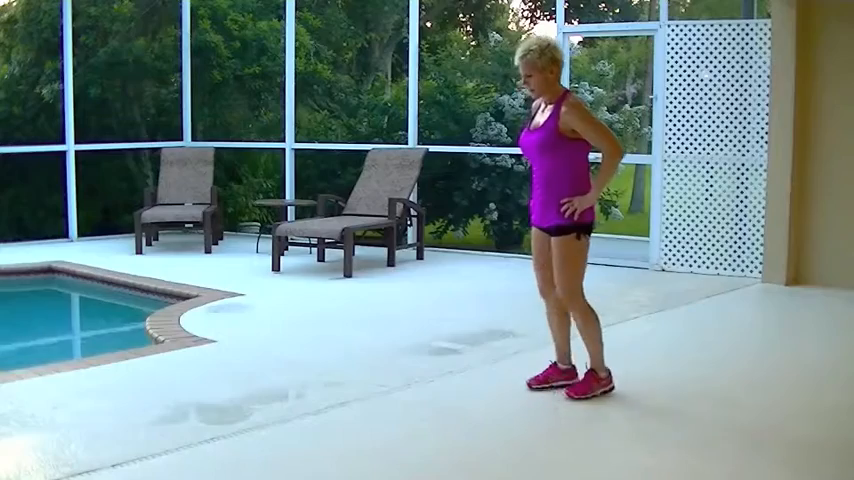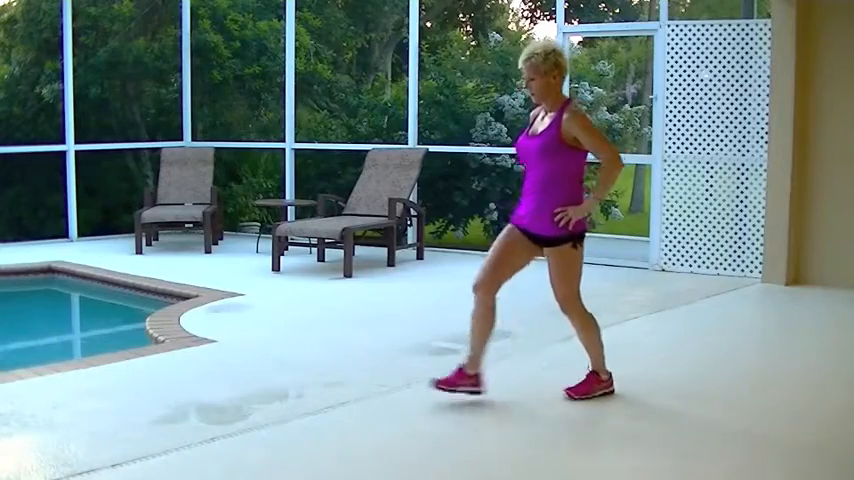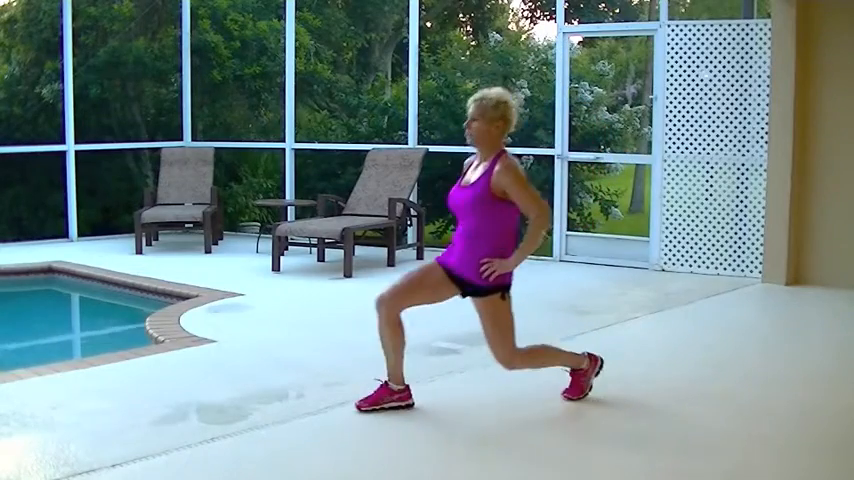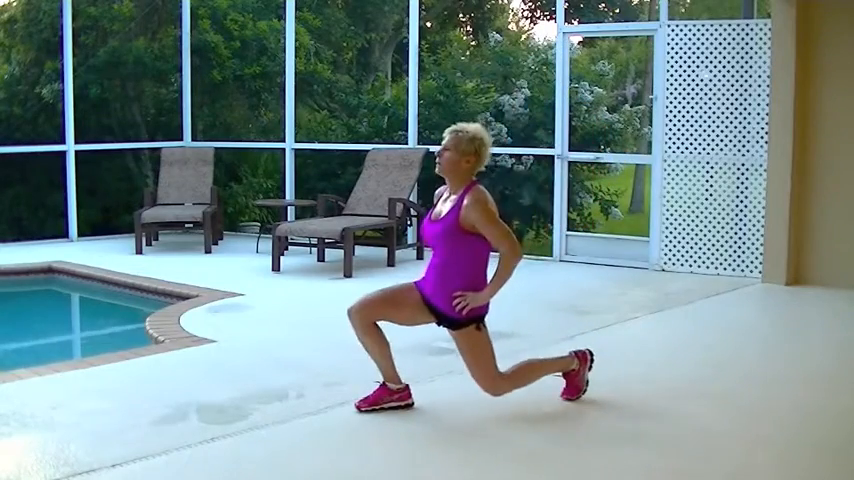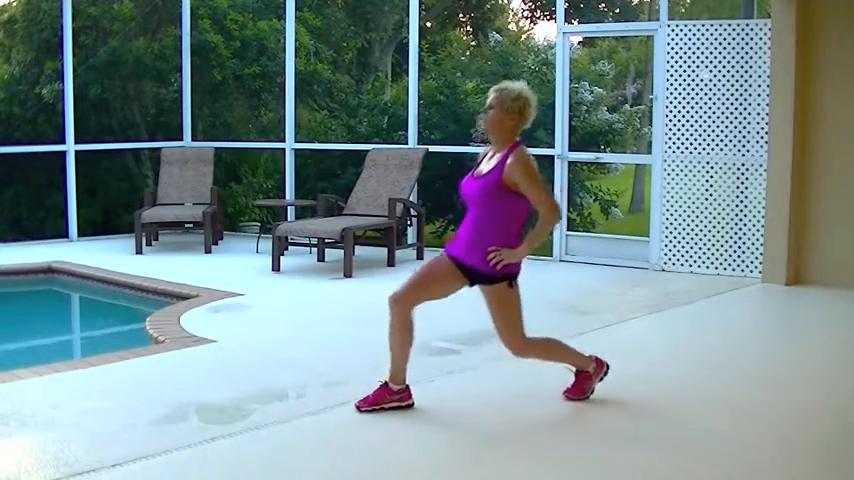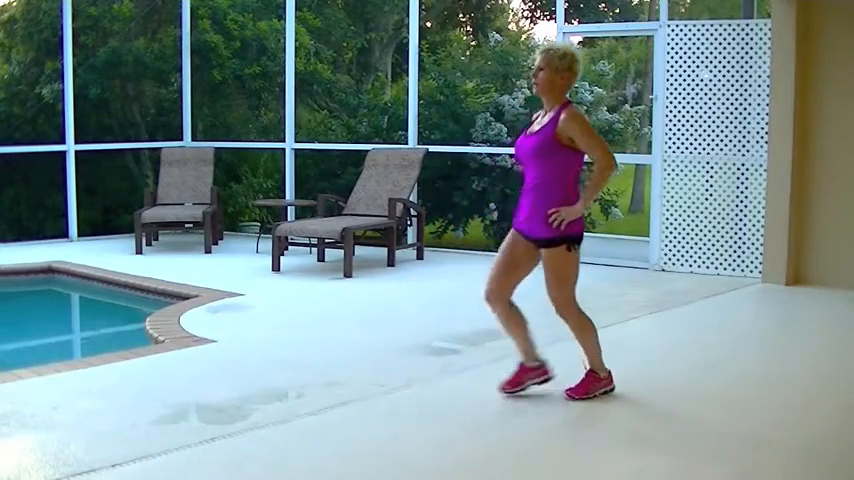
dt=0.4s
person 1, frame 1
left shoulder: (570, 109)
right shoulder: (538, 106)
left elbow: (614, 150)
left wrist: (591, 196)
left hip: (569, 216)
right hip: (543, 214)
left knee: (569, 296)
right knee: (548, 294)
left ankle: (600, 372)
right ankle: (563, 366)
person 1, frame 2
left shoulder: (573, 117)
right shoulder: (536, 115)
left elbow: (614, 162)
left wrist: (586, 206)
left hip: (561, 226)
right hip: (525, 219)
left knee: (569, 304)
right knee: (482, 287)
left ankle: (601, 376)
right ankle: (470, 372)
person 1, frame 3
left shoulder: (504, 169)
right shoulder: (471, 163)
left elbow: (541, 217)
left wrist: (512, 261)
left hip: (486, 273)
right hip: (453, 262)
left knee: (509, 357)
right knee: (387, 303)
left ankle: (584, 364)
right ankle: (396, 388)
person 1, frame 4
left shoulder: (475, 201)
right shoulder: (441, 194)
left elbow: (512, 251)
left wrist: (486, 294)
left hip: (460, 305)
right hip: (429, 292)
left knee: (495, 385)
right knee: (359, 312)
left ankle: (574, 362)
right ankle: (395, 388)
person 1, frame 5
left shoulder: (518, 161)
right shoulder: (486, 155)
left elbow: (550, 212)
left wrist: (519, 252)
left hip: (494, 264)
right hip: (460, 253)
left knee: (517, 344)
right knee: (399, 301)
left ankle: (589, 365)
right ankle: (397, 388)
person 1, frame 6
left shoulder: (569, 117)
right shoulder: (538, 117)
left elbow: (606, 161)
left wrist: (579, 207)
left hip: (557, 227)
right hip: (526, 221)
left knee: (564, 307)
right knee: (495, 294)
left ankle: (600, 376)
right ankle: (532, 364)
